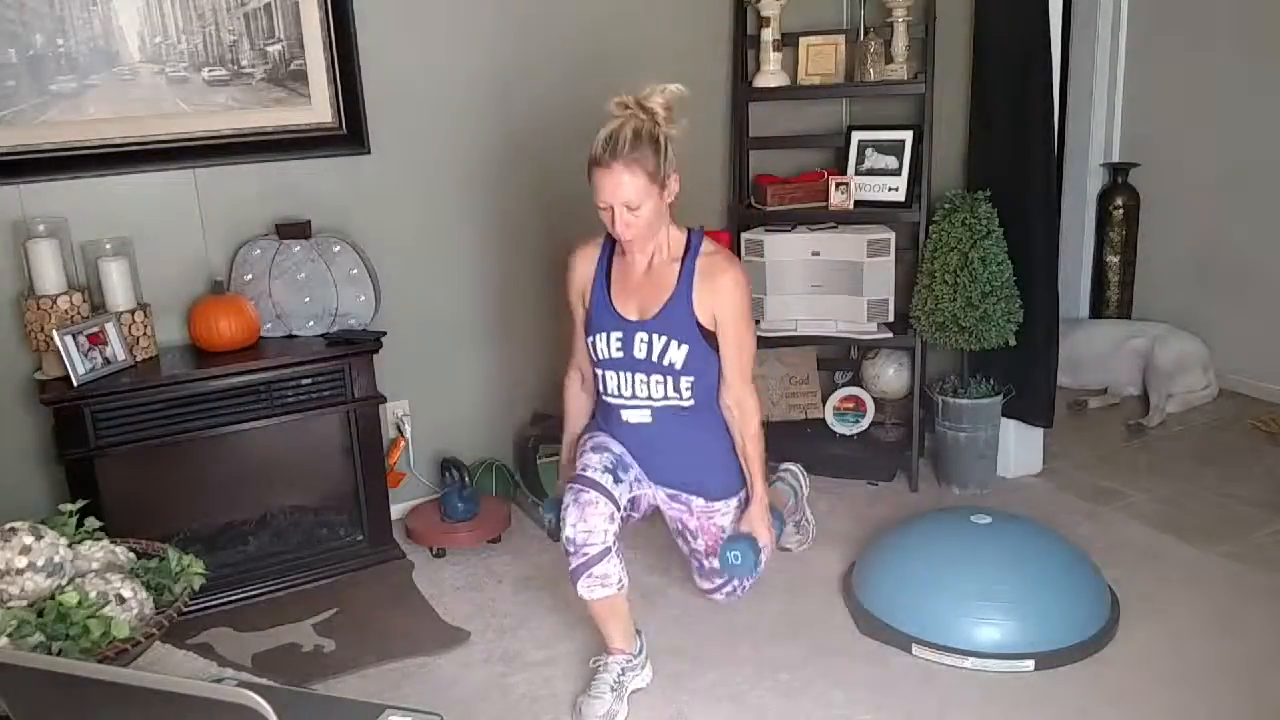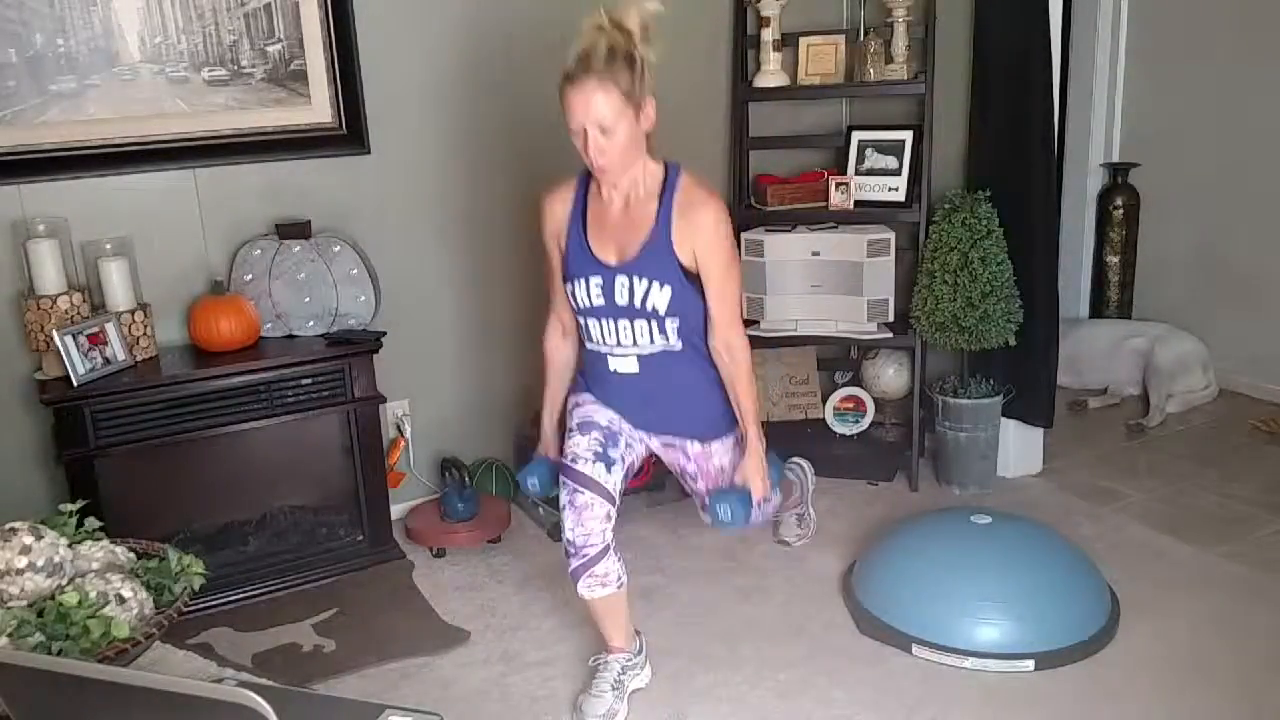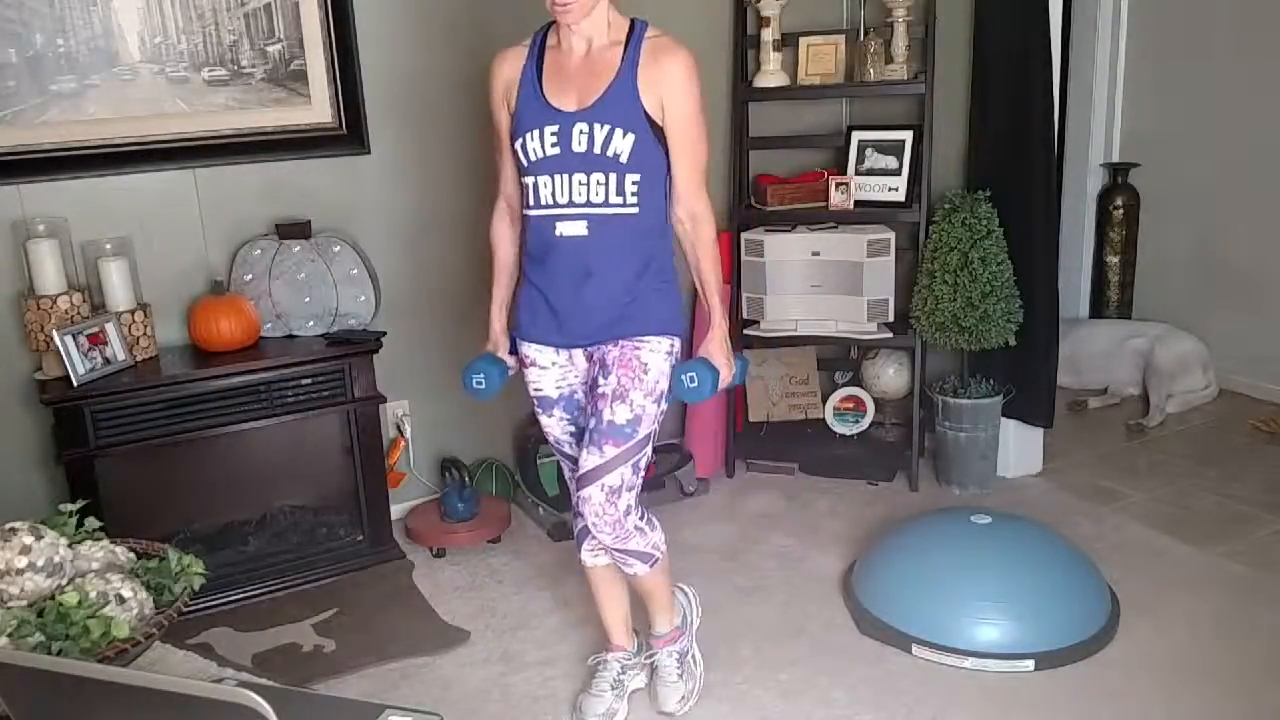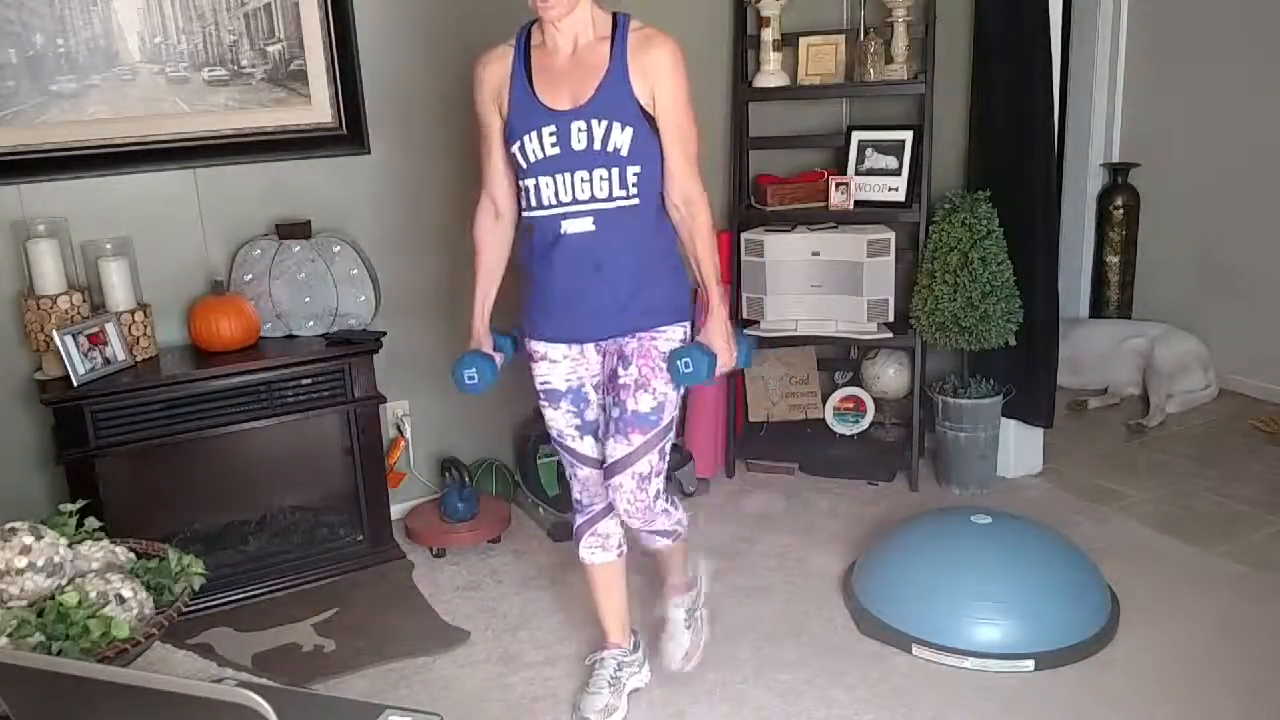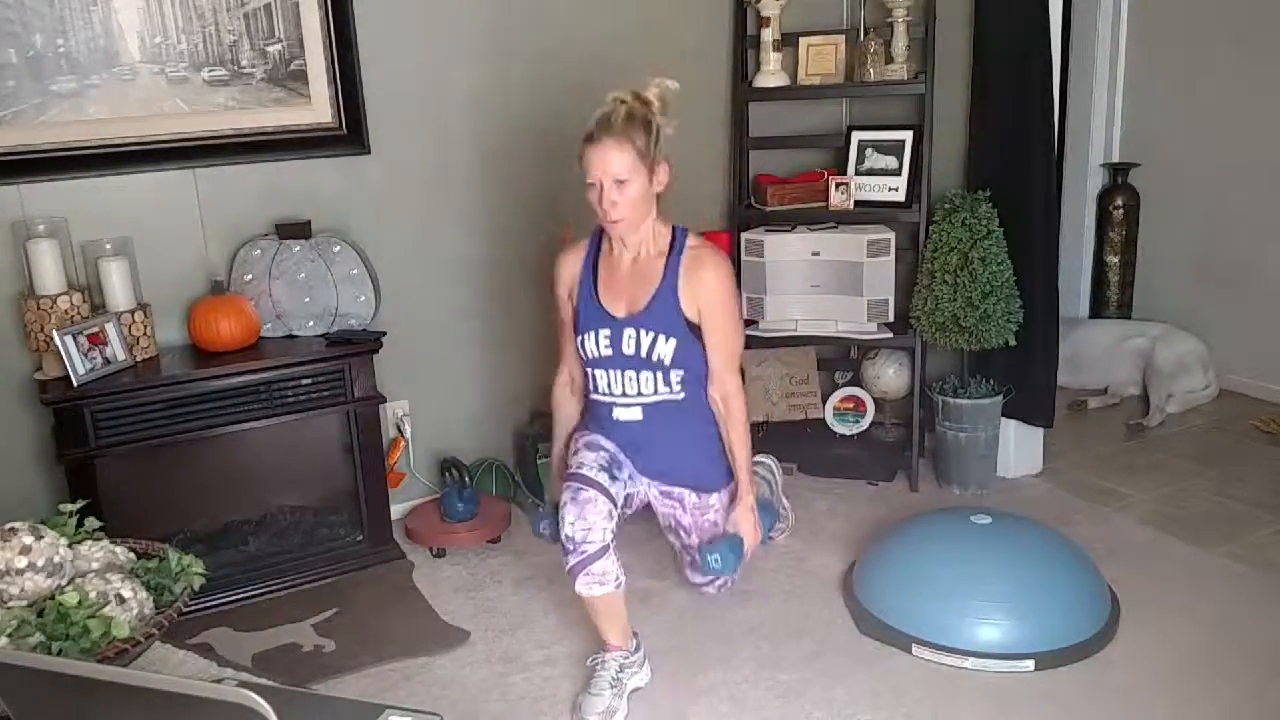
dt=0.5s
person 1, frame 1
left shoulder: (716, 275)
right shoulder: (586, 266)
left elbow: (738, 392)
right elbow: (582, 372)
left wrist: (757, 498)
right wrist: (566, 460)
left hip: (699, 460)
right hip: (617, 443)
left knee: (720, 579)
right knee: (582, 525)
left ankle: (785, 489)
right ankle: (623, 657)
person 1, frame 2
left shoulder: (695, 212)
right shoulder: (561, 207)
left elbow: (727, 334)
right elbow: (562, 321)
left wrist: (751, 444)
right wrist: (550, 423)
left hip: (690, 410)
right hip: (604, 401)
right knee: (582, 522)
left ankle: (789, 487)
right ankle: (622, 658)
person 1, frame 3
left shoulder: (661, 63)
right shoulder: (513, 70)
left elbow: (691, 207)
right elbow: (511, 206)
left wrist: (717, 325)
right wrist: (498, 317)
left hip: (637, 324)
right hip: (547, 326)
left knee: (607, 504)
right knee: (589, 498)
left ankle: (672, 622)
right ankle: (621, 653)
person 1, frame 4
right shoulder: (499, 70)
left elbow: (685, 192)
right elbow: (496, 206)
left wrist: (716, 308)
right wrist: (480, 317)
left hip: (647, 314)
right hip: (556, 324)
left knee: (633, 486)
right knee: (589, 492)
left ankle: (683, 579)
right ankle: (619, 652)
person 1, frame 5
left shoulder: (702, 270)
right shoulder: (575, 266)
left elbow: (724, 384)
right elbow: (570, 369)
left wrist: (743, 495)
right wrist: (556, 461)
left hip: (688, 450)
right hip: (606, 438)
left knee: (711, 570)
right knee: (581, 529)
left ankle: (761, 483)
right ankle: (620, 657)
